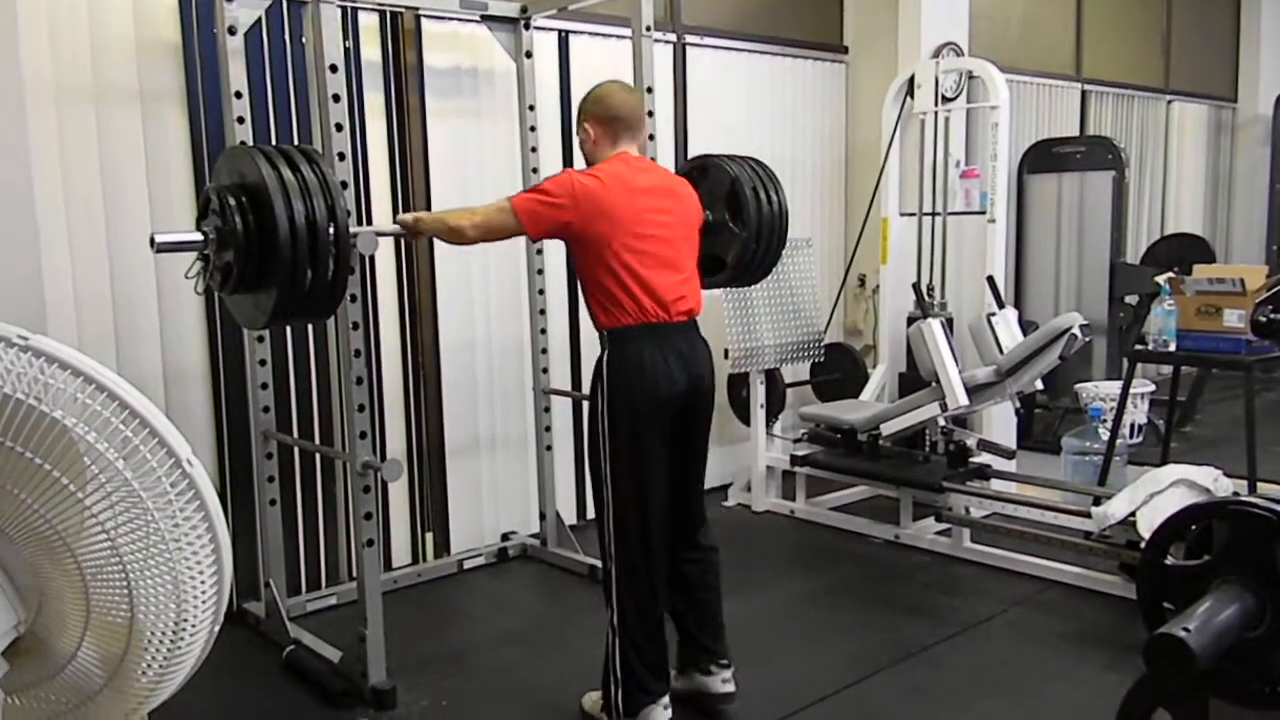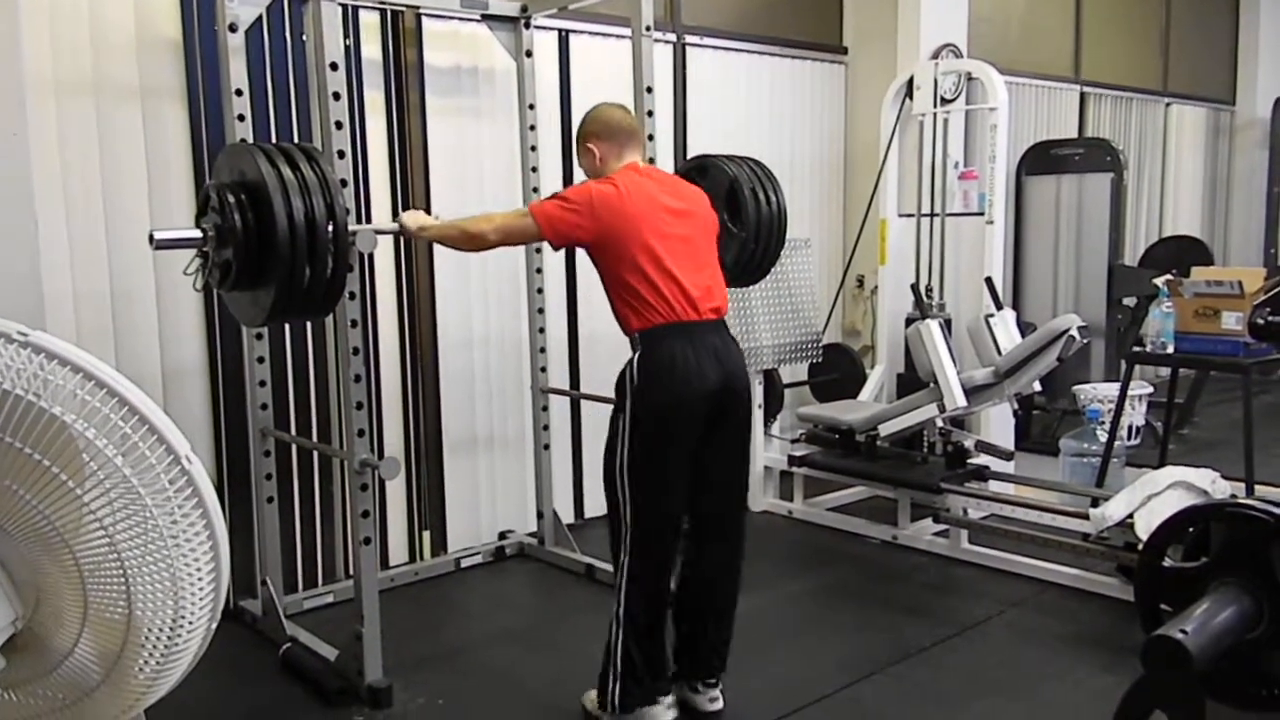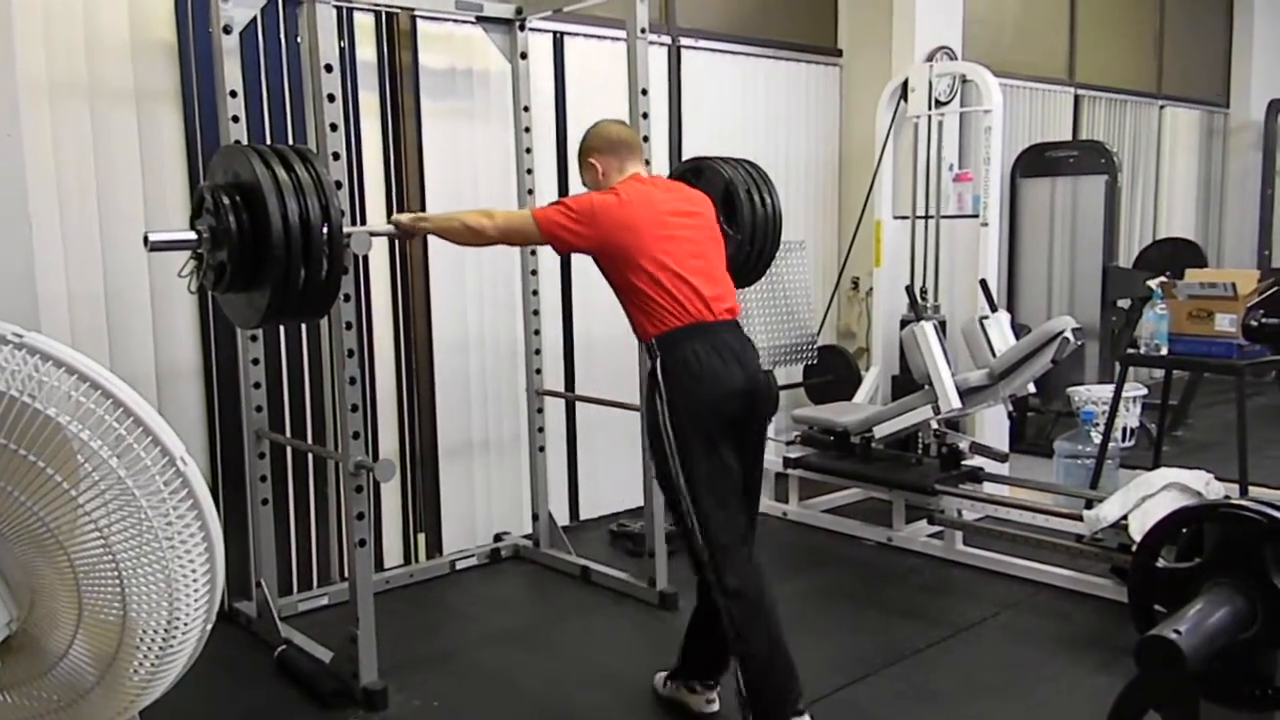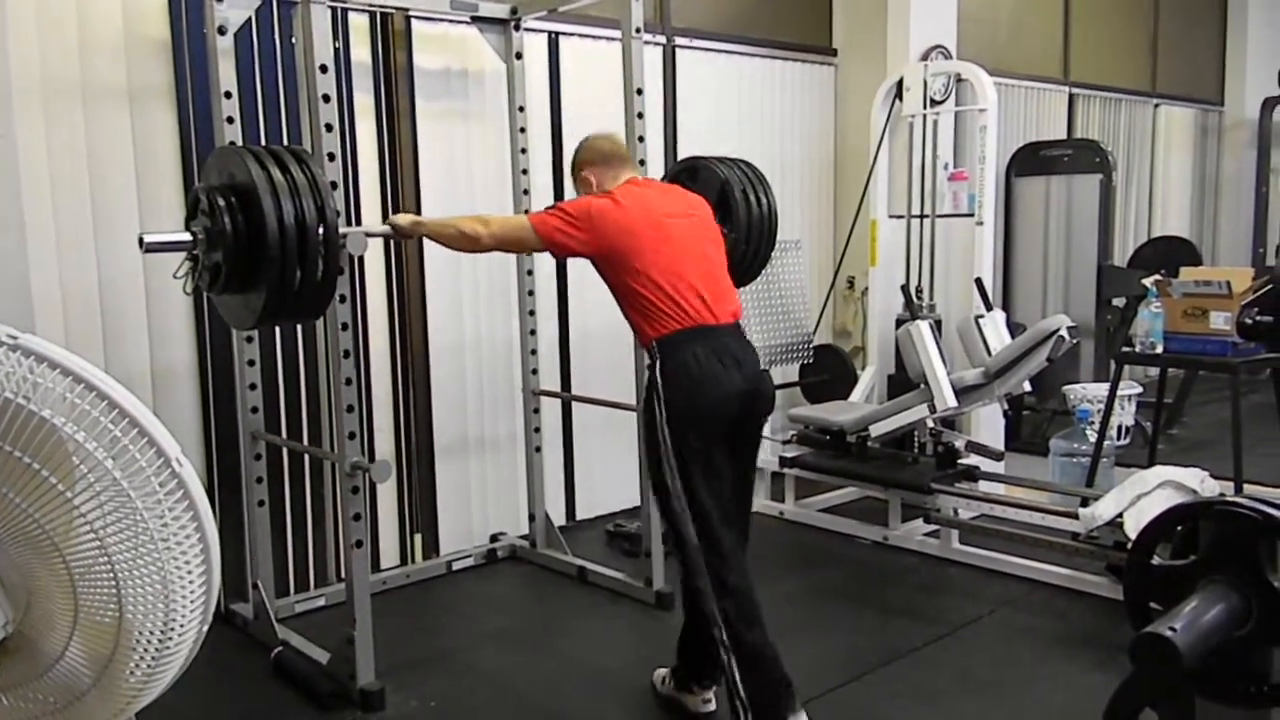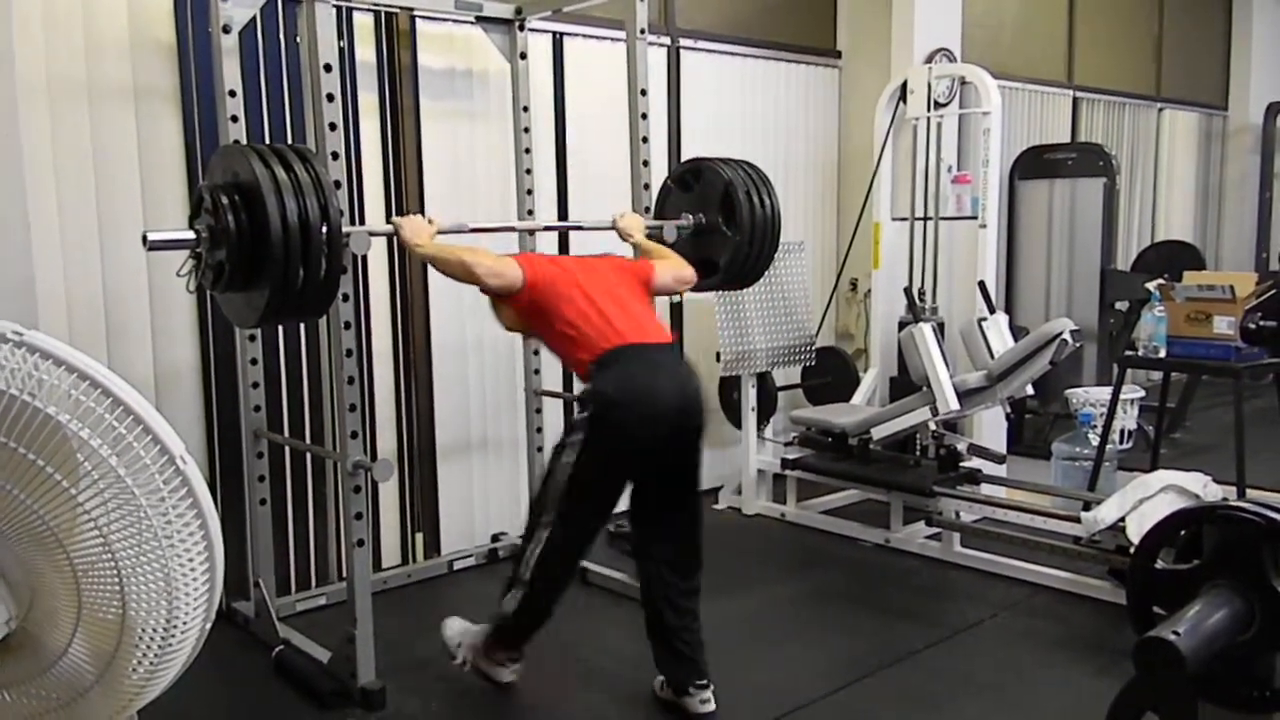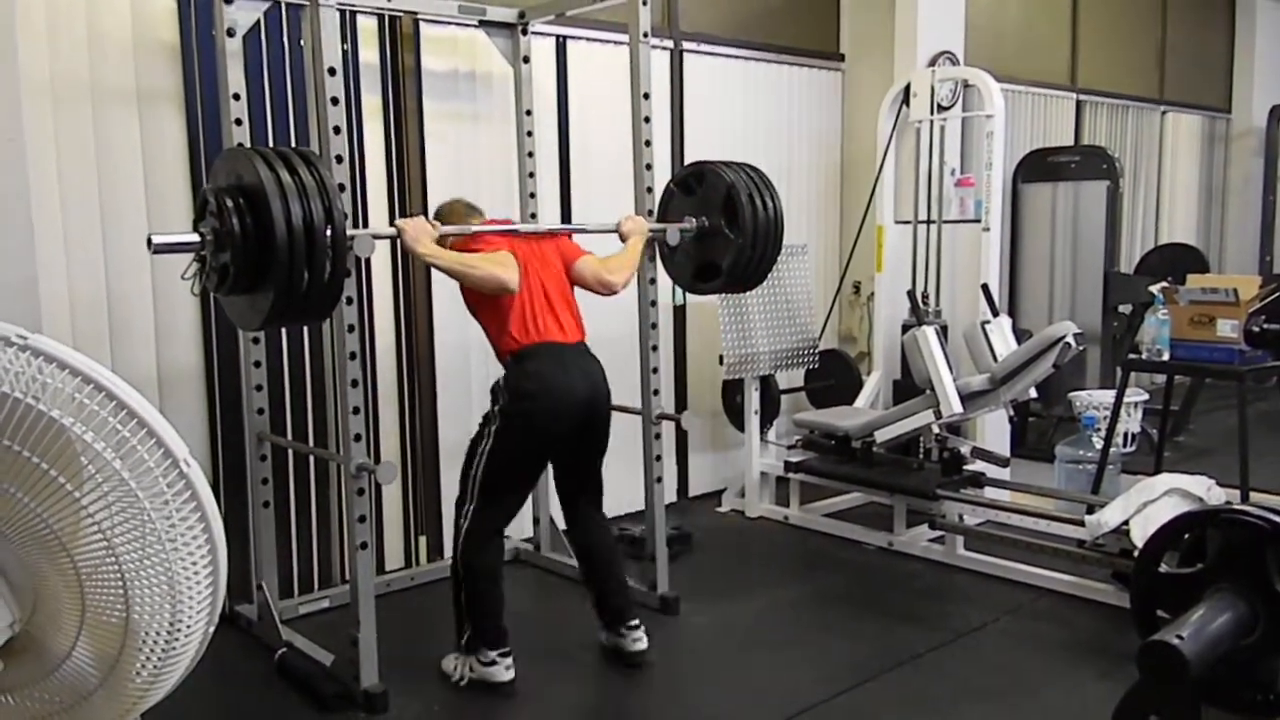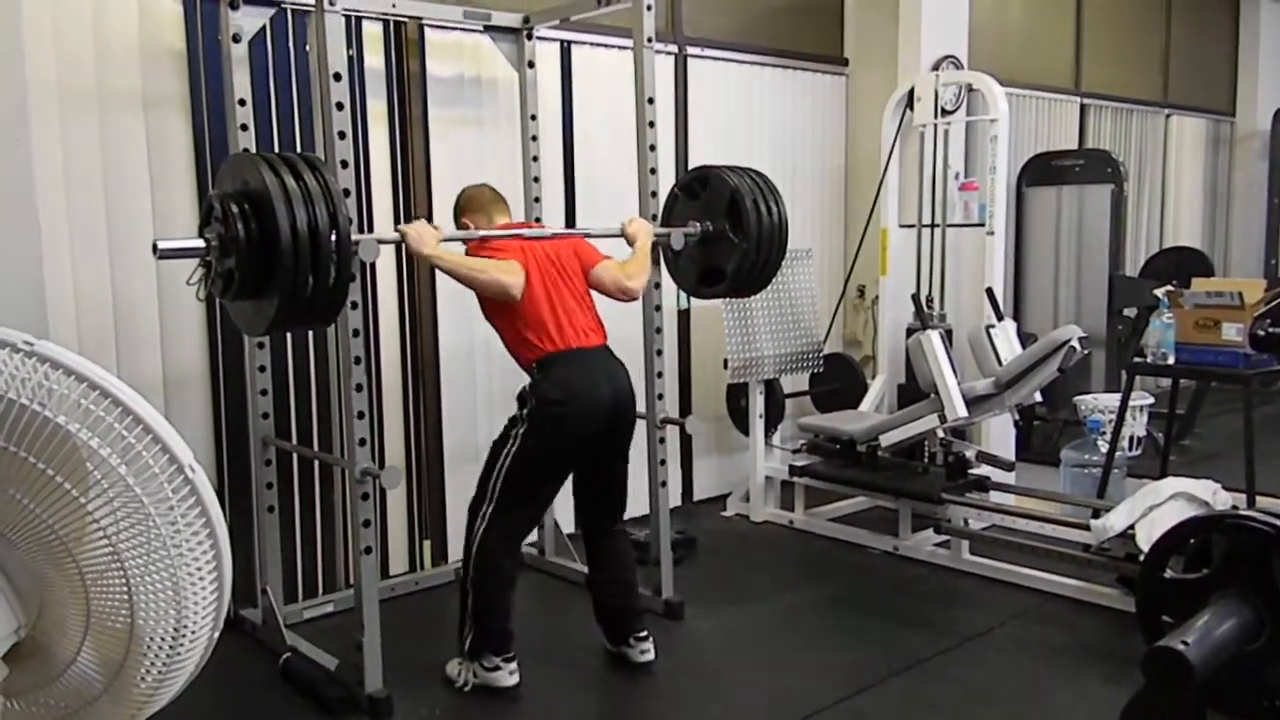
dt=0.4s
person 1, frame 1
left shoulder: (581, 192)
right shoulder: (682, 192)
left elbow: (471, 226)
left wrist: (420, 221)
left hip: (635, 364)
right hip: (692, 356)
left knee: (632, 535)
right knee: (686, 523)
right ankle: (710, 662)
person 1, frame 2
left shoulder: (598, 200)
right shoulder: (692, 195)
left elbow: (488, 232)
left wrist: (426, 227)
left hip: (666, 366)
right hip: (724, 356)
left knee: (645, 537)
right knee: (717, 530)
person 1, frame 3
left shoulder: (602, 210)
right shoulder: (695, 200)
left elbow: (490, 227)
left wrist: (419, 222)
left hip: (689, 371)
right hip: (743, 360)
left knee: (720, 549)
right knee: (732, 536)
person 1, frame 4
left shoulder: (598, 213)
right shoulder: (691, 202)
left elbow: (486, 235)
left wrist: (417, 225)
left hip: (690, 375)
right hip: (745, 365)
left knee: (710, 552)
right knee: (719, 540)
person 1, frame 5
left shoulder: (528, 278)
right shoulder: (607, 265)
left elbow: (487, 272)
right elbow: (684, 275)
left wrist: (419, 241)
right wrist: (639, 236)
left hip: (624, 392)
right hip: (681, 384)
left knee: (560, 528)
right knee: (671, 541)
left ankle: (498, 650)
person 1, frame 6
left shoulder: (469, 246)
right shoulder: (550, 240)
left elbow: (504, 278)
right elbow: (611, 279)
left wrist: (426, 249)
right wrist: (635, 238)
left hip: (538, 384)
right hip: (590, 376)
left knee: (480, 515)
right knee: (584, 505)
left ankle: (487, 653)
right ankle: (625, 625)
person 1, frame 7
left shoulder: (488, 248)
right shoulder: (567, 240)
left elbow: (509, 284)
right elbow: (630, 285)
left wrist: (429, 250)
right wrist: (643, 239)
left hip: (564, 390)
right hip: (614, 381)
left knee: (495, 521)
right knee: (604, 517)
left ankle: (492, 657)
right ankle: (631, 634)
